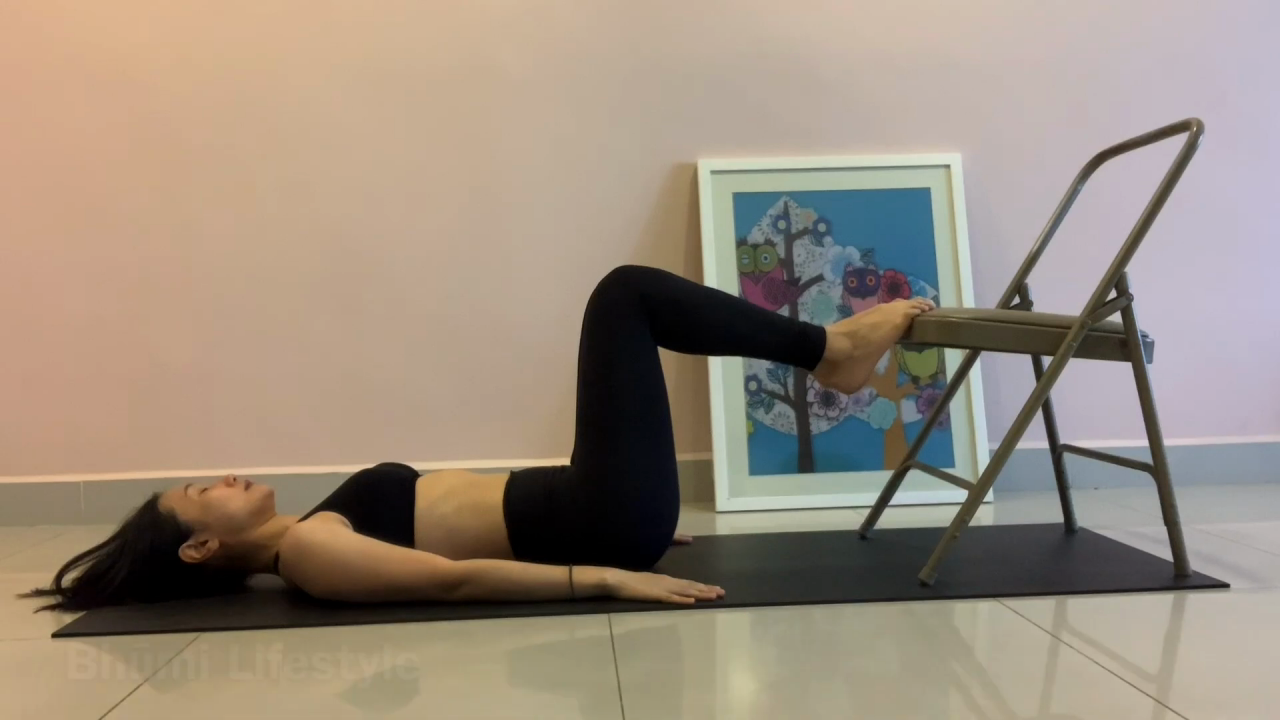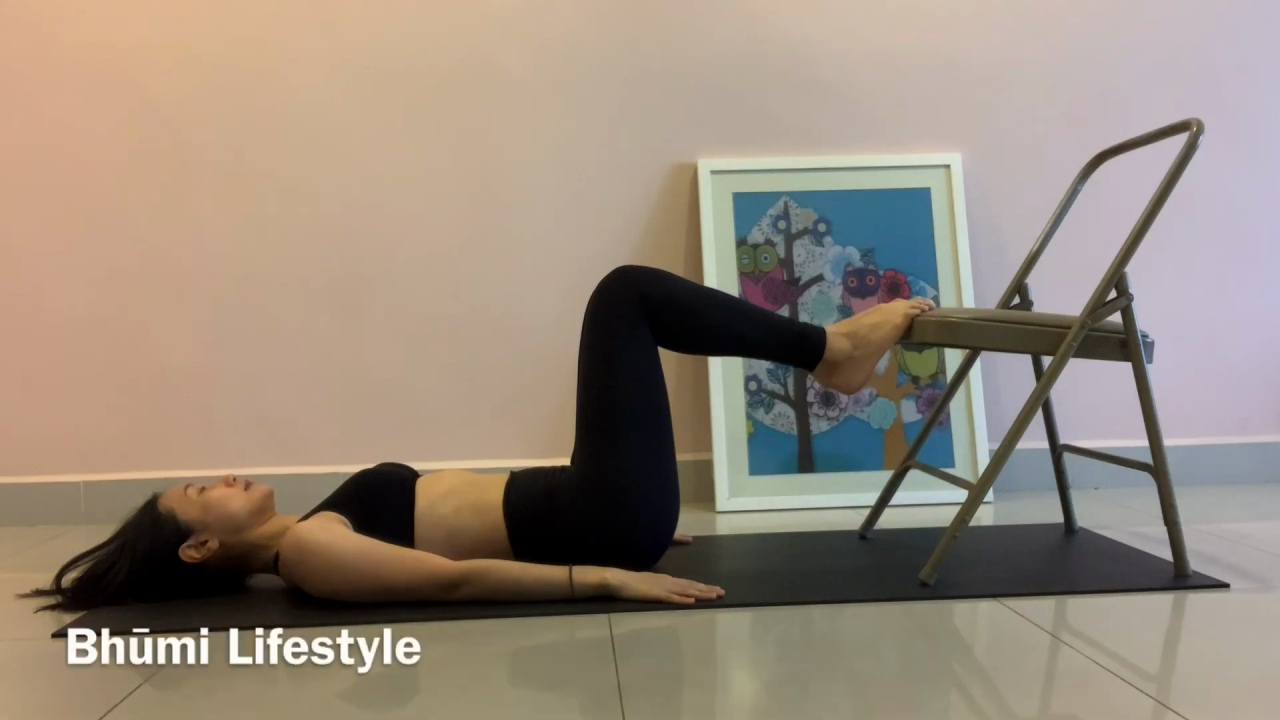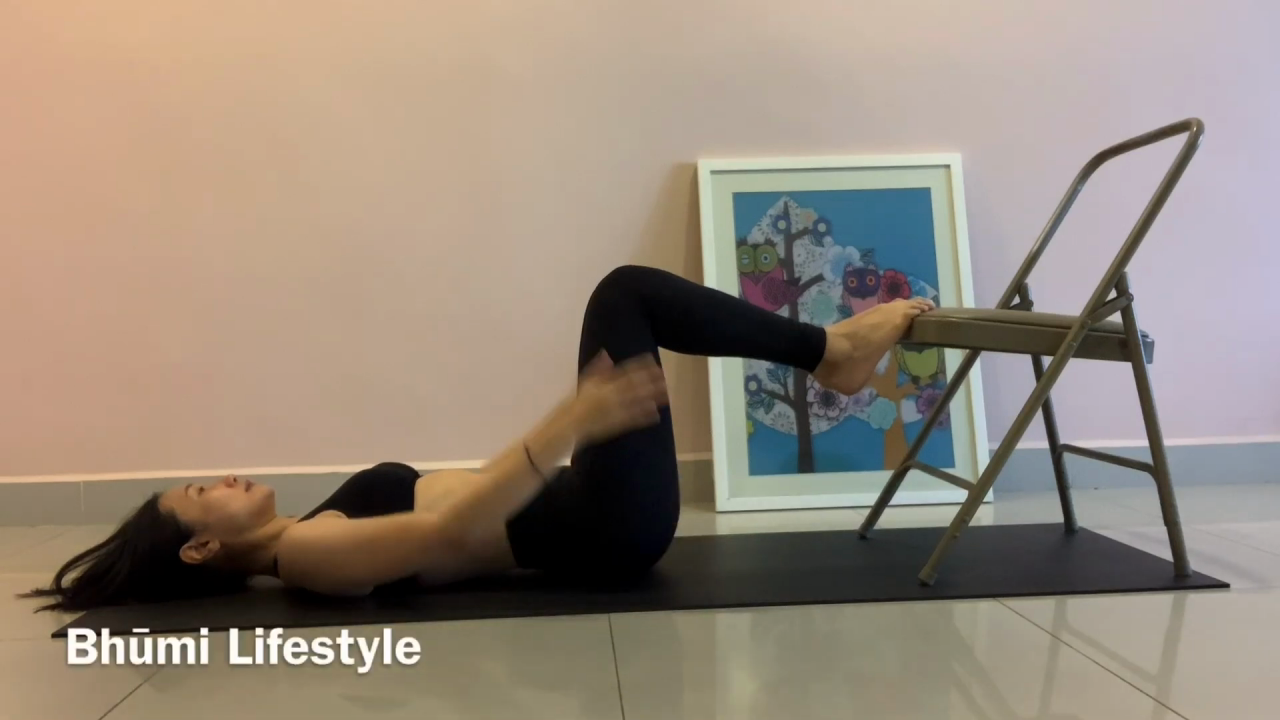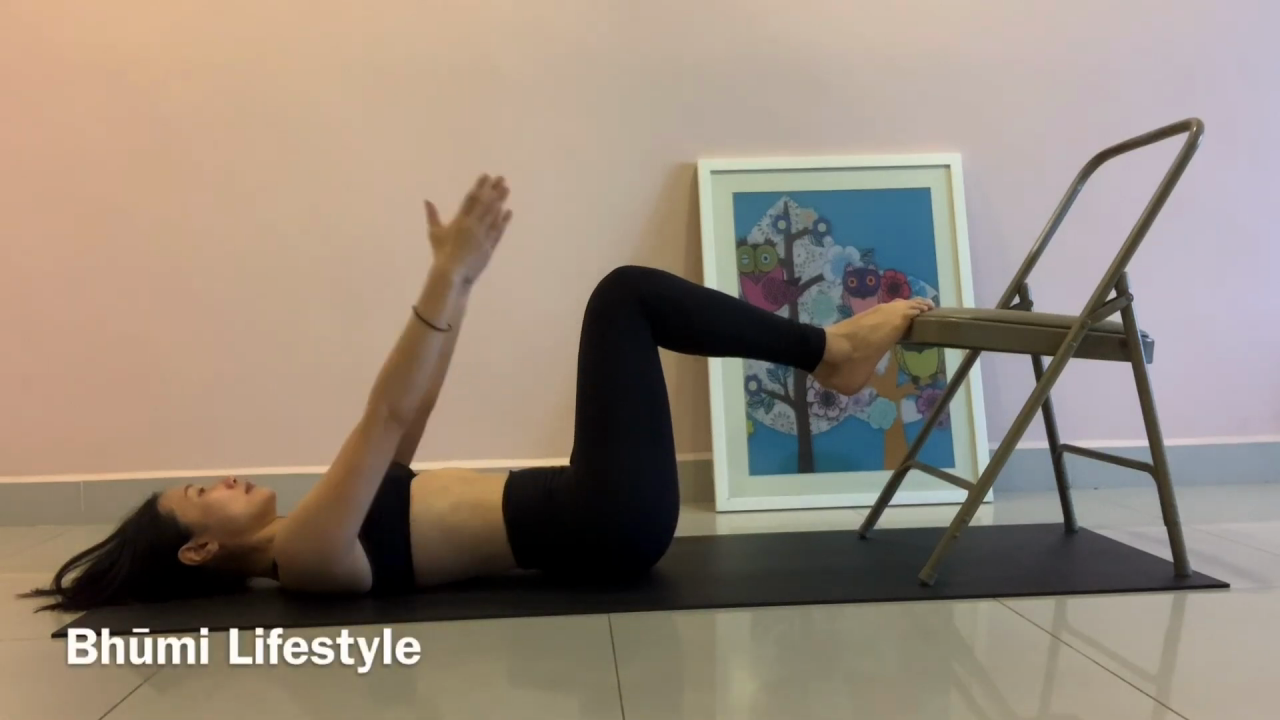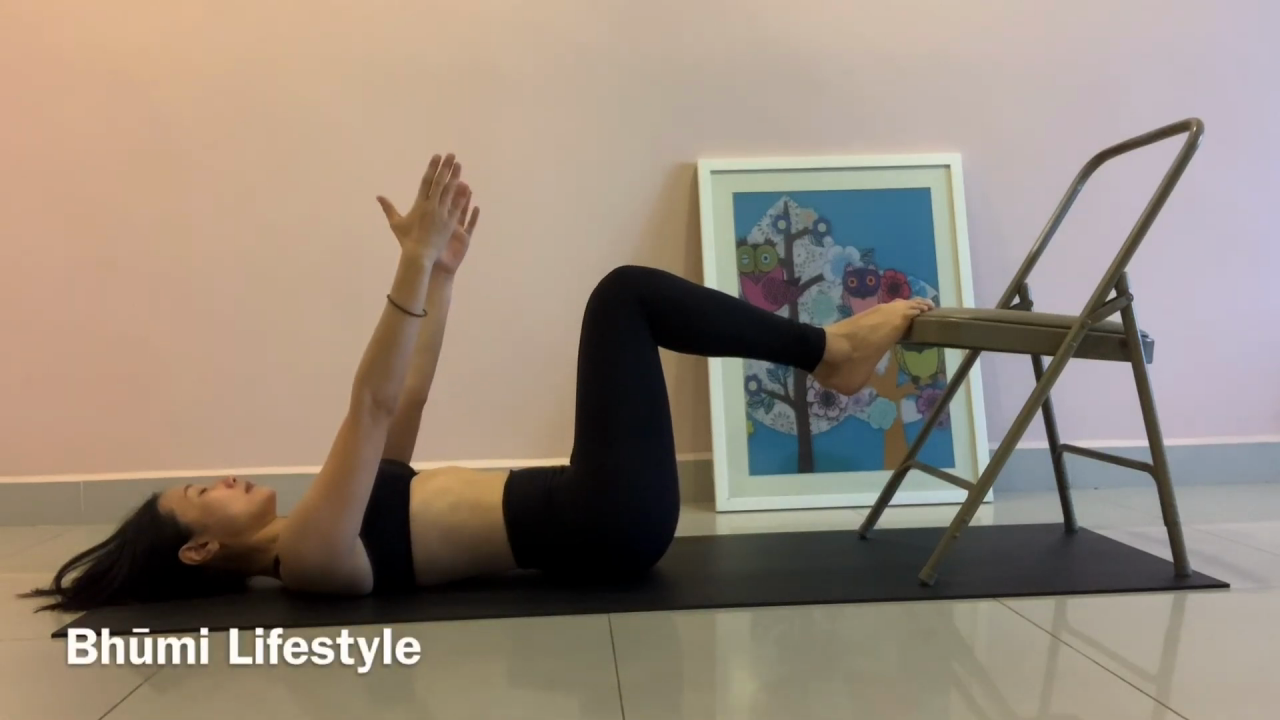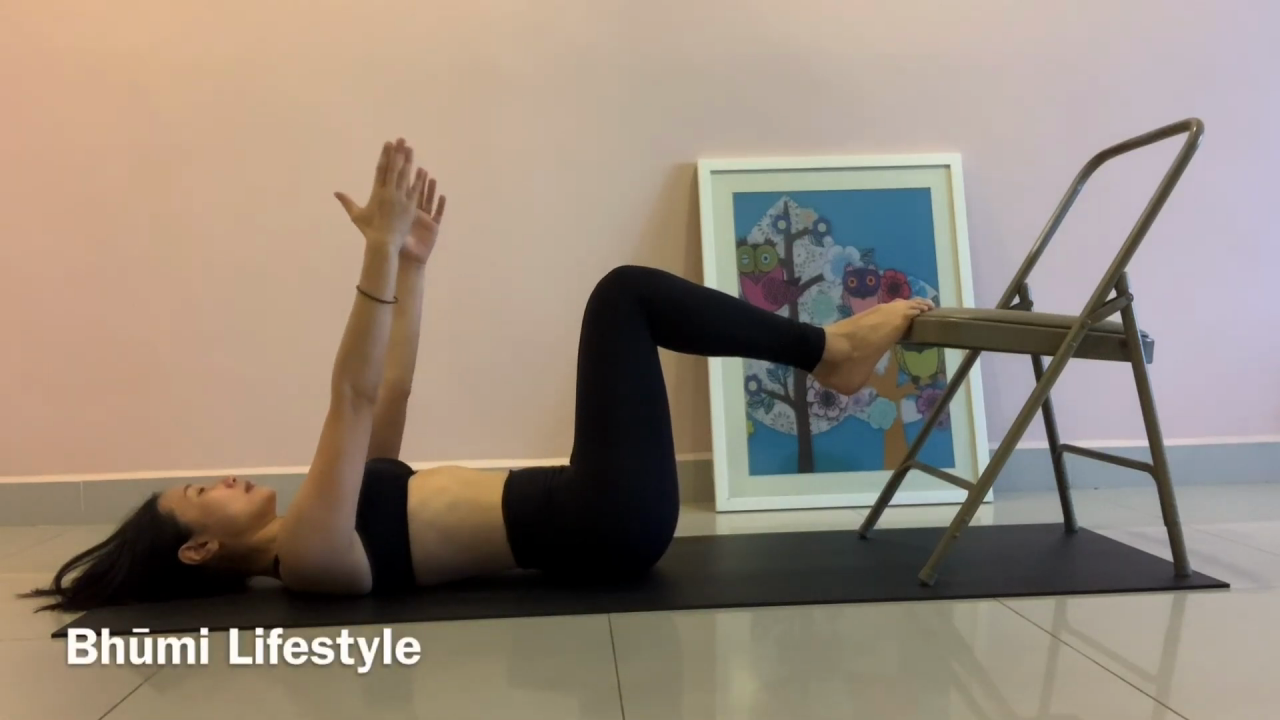
dt=0.3s
person 1, frame 1
left shoulder: (315, 532)
right shoulder: (305, 554)
right elbow: (452, 579)
right wrist: (605, 577)
left hip: (597, 511)
right hip: (603, 520)
left knee: (631, 298)
right knee: (622, 296)
left ankle: (825, 352)
right ankle: (827, 349)
person 1, frame 2
left shoulder: (317, 535)
right shoulder: (305, 553)
right elbow: (452, 581)
right wrist: (607, 577)
left hip: (589, 510)
right hip: (601, 522)
left knee: (630, 299)
right knee: (624, 295)
left ankle: (825, 352)
right ankle: (827, 347)
person 1, frame 3
left shoulder: (315, 535)
right shoulder: (306, 557)
right elbow: (447, 528)
left wrist: (565, 429)
right wrist: (567, 429)
left hip: (592, 515)
right hip: (605, 526)
left knee: (625, 297)
right knee: (619, 298)
left ankle: (824, 352)
right ankle: (828, 346)
person 1, frame 4
left shoulder: (317, 535)
right shoulder: (306, 554)
left elbow: (397, 425)
right elbow: (384, 419)
left wrist: (458, 278)
right wrist: (448, 276)
left hip: (591, 514)
right hip: (605, 523)
left knee: (627, 297)
right knee: (622, 295)
left ankle: (825, 351)
right ankle: (827, 347)
person 1, frame 5
left shoulder: (319, 535)
right shoulder: (311, 555)
left elbow: (405, 403)
right elbow: (369, 405)
left wrist: (440, 274)
right wrist: (412, 261)
left hip: (598, 516)
right hip: (606, 524)
left knee: (629, 296)
right knee: (621, 295)
left ankle: (825, 352)
right ankle: (827, 348)
person 1, frame 6
left shoulder: (312, 538)
right shoulder: (311, 555)
left elbow: (387, 398)
right elbow: (353, 398)
left wrist: (411, 262)
right wrist: (378, 249)
left hip: (594, 515)
right hip: (606, 521)
left knee: (629, 298)
right knee: (622, 295)
left ankle: (823, 351)
right ankle: (826, 348)
